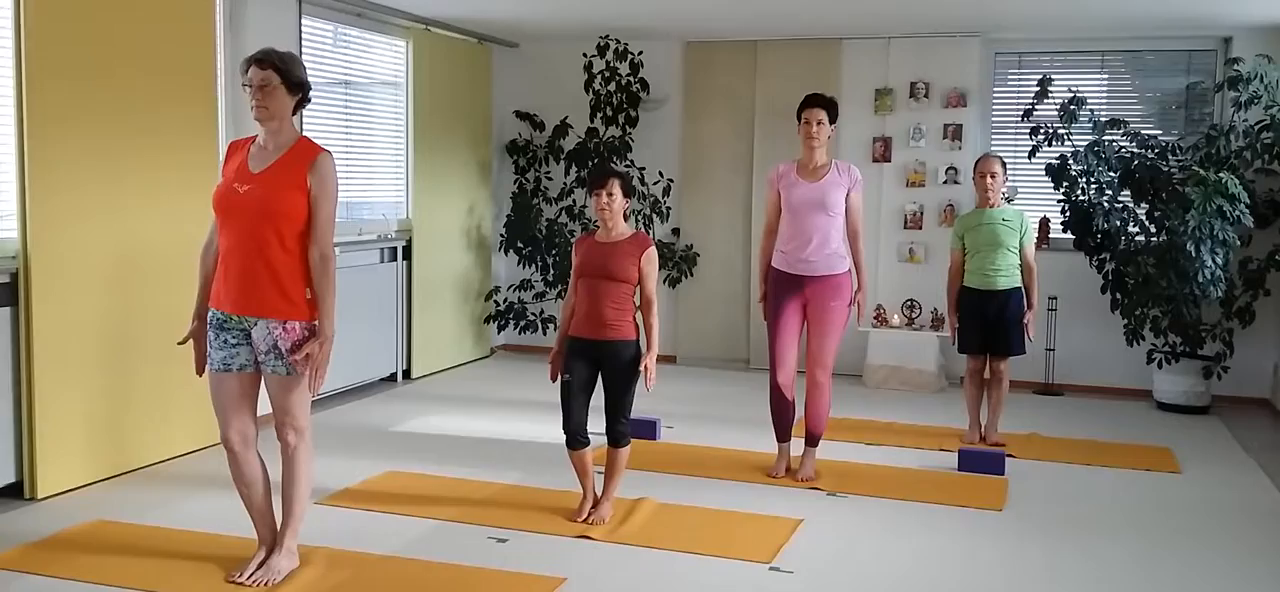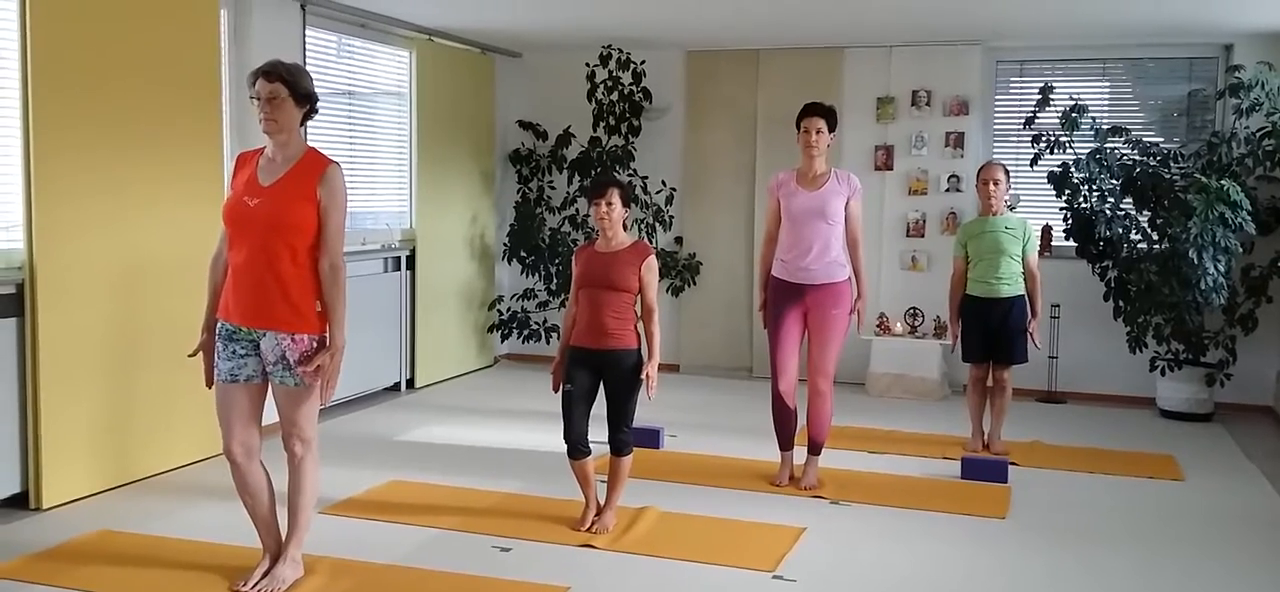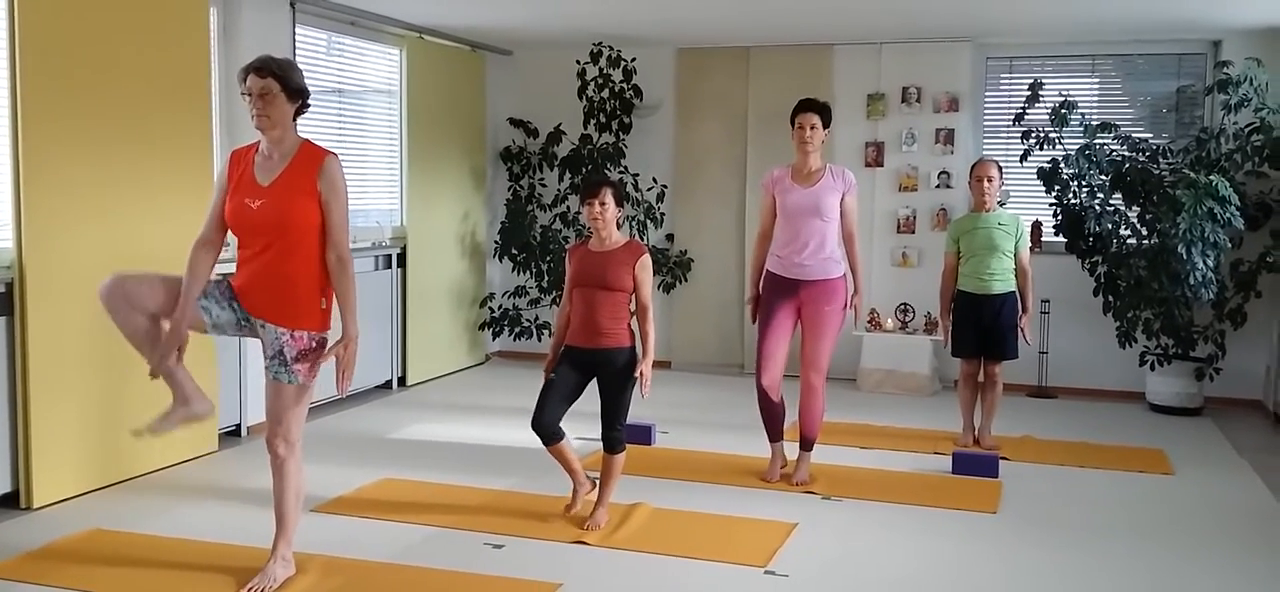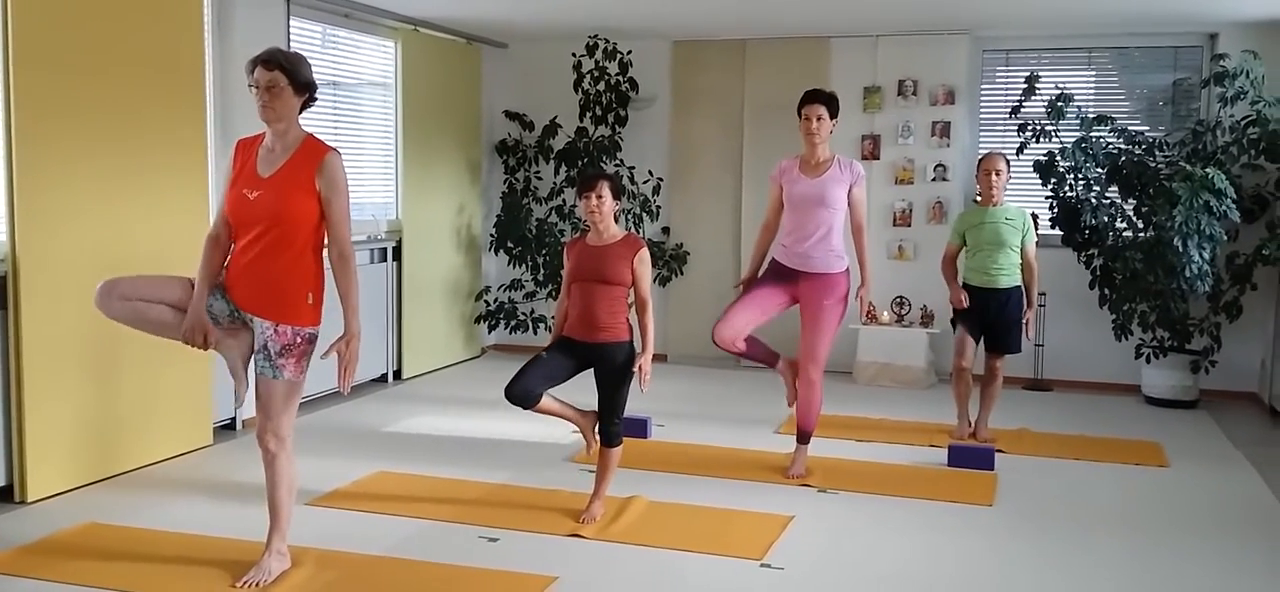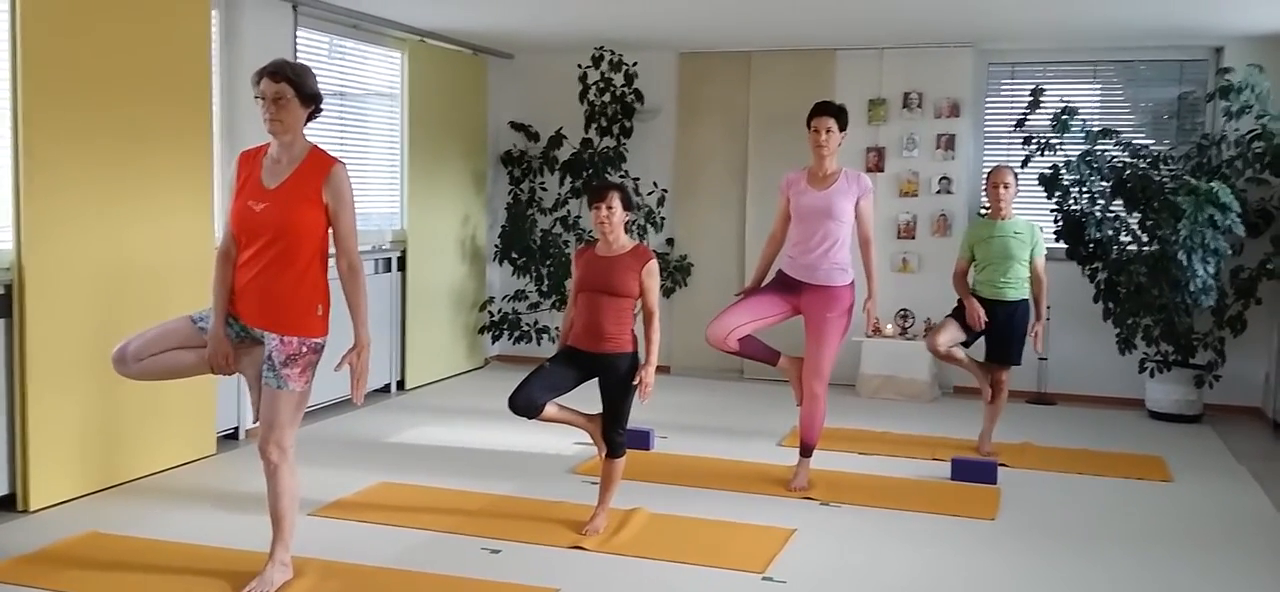
dt=1s
person 1, frame 1
left shoulder: (315, 162)
right shoulder: (234, 153)
left elbow: (321, 250)
right elbow: (215, 239)
left wrist: (326, 330)
right wrist: (199, 315)
left hip: (286, 318)
right hip: (228, 316)
left knee: (291, 433)
right knee: (234, 436)
left ankle: (287, 547)
right ankle: (265, 540)
person 1, frame 2
left shoulder: (324, 174)
right shoulder: (242, 165)
left elbow: (331, 262)
right elbow: (225, 252)
left wrist: (336, 341)
right wrist: (208, 327)
left hip: (295, 330)
right hip: (237, 328)
left knee: (298, 444)
right knee: (237, 448)
right ankle: (270, 549)
person 1, frame 3
left shoulder: (322, 166)
right shoulder: (236, 163)
left elbow: (339, 254)
right elbow: (207, 245)
left wrist: (350, 331)
right wrist: (178, 319)
left hip: (296, 319)
right hip: (241, 302)
left knee: (282, 440)
right knee: (118, 292)
right ankle: (188, 395)
person 1, frame 4
left shoulder: (323, 161)
right shoulder: (242, 152)
left elbow: (341, 250)
right elbow: (220, 234)
left wrist: (352, 329)
right wrist: (197, 305)
left hip: (288, 312)
right hip: (234, 296)
left knee: (273, 435)
right knee: (110, 296)
right ankle: (230, 341)
person 1, frame 5
left shoulder: (328, 173)
right shoulder: (245, 163)
left elbow: (349, 261)
right elbow: (228, 249)
left wrist: (362, 340)
right wrist: (217, 326)
left hip: (295, 326)
right hip: (240, 315)
left knee: (274, 447)
right knee: (127, 359)
right ankle: (243, 360)
person 2, frame 1
left shoulder: (847, 175)
right shoulder: (781, 174)
left elbow: (854, 233)
right elbow: (770, 231)
left wrist: (862, 284)
right wrist: (761, 281)
left hip: (831, 281)
right hip: (785, 279)
left knee: (819, 372)
right knee: (780, 371)
left ankle: (809, 454)
right ankle: (783, 451)
person 2, frame 2
left shoulder: (847, 184)
right shoulder: (781, 183)
left elbow: (854, 240)
right elbow: (770, 239)
left wrist: (862, 291)
right wrist: (762, 290)
left hip: (831, 289)
right hip: (786, 287)
left knee: (821, 381)
right knee: (782, 380)
left ankle: (812, 463)
right ankle: (786, 460)
person 2, frame 3
left shoulder: (842, 180)
right shoulder: (775, 179)
left elbow: (849, 236)
right elbow: (764, 235)
left wrist: (858, 287)
right wrist: (753, 286)
left hip: (826, 285)
right hip: (780, 283)
left knee: (814, 377)
right knee: (767, 375)
left ankle: (804, 459)
right ankle: (776, 452)
person 2, frame 4
left shoulder: (850, 171)
right shoulder: (784, 170)
left elbow: (859, 227)
right elbow: (770, 224)
left wrist: (866, 280)
right wrist: (751, 272)
left hip: (828, 278)
right hip: (782, 271)
left knee: (813, 370)
right knee: (724, 333)
left ankle: (800, 452)
right ankle: (784, 366)
person 2, frame 5
left shoulder: (858, 183)
right shoulder: (792, 182)
left elbow: (866, 240)
right elbow: (777, 236)
left wrist: (872, 294)
right wrist: (755, 282)
left hip: (833, 290)
right hip: (788, 282)
left knee: (815, 384)
right knee: (719, 332)
left ankle: (803, 464)
right ankle: (788, 364)
person 3, frame 1
left shoulder: (642, 246)
right shoulder: (582, 244)
left elbow: (649, 303)
right elbow: (572, 297)
left wrist: (652, 351)
right wrist: (559, 344)
left hip: (621, 346)
right hip: (580, 344)
left knee: (617, 425)
right knee: (572, 425)
left ankle: (607, 499)
right ankle: (588, 494)
person 3, frame 2
left shoulder: (642, 255)
right shoulder: (582, 254)
left elbow: (650, 311)
right elbow: (573, 307)
left wrist: (653, 359)
right wrist: (561, 355)
left hip: (623, 355)
right hip: (582, 354)
left knee: (619, 434)
right knee: (573, 435)
left ankle: (611, 508)
right ankle: (591, 503)
person 3, frame 3
left shoulder: (637, 254)
right shoulder: (575, 253)
left elbow: (645, 309)
right elbow: (566, 306)
left wrist: (647, 357)
right wrist: (553, 352)
left hip: (617, 354)
right hip: (576, 352)
left knee: (612, 431)
right knee: (543, 421)
left ankle: (602, 506)
right ankle: (581, 482)
person 3, frame 4
left shoulder: (634, 248)
right shoulder: (573, 247)
left elbow: (644, 303)
right elbow: (564, 299)
left wrist: (647, 352)
right wrist: (552, 344)
left hip: (615, 346)
right hip: (573, 342)
left knee: (612, 423)
right knee: (518, 391)
left ankle: (598, 499)
right ankle: (582, 418)
person 3, frame 5
left shoulder: (643, 259)
right shoulder: (582, 256)
left elbow: (652, 315)
right elbow: (572, 308)
left wrist: (650, 364)
right wrist: (558, 352)
left hip: (619, 357)
right hip: (578, 352)
left knee: (614, 435)
right knee: (522, 401)
left ankle: (602, 511)
right ankle: (589, 423)
person 4, frame 1
left shoulder: (1019, 219)
right shoulder: (963, 222)
left elbow: (1028, 265)
right elbow: (956, 269)
left wrist: (1031, 307)
right wrist: (952, 309)
left hip: (1008, 296)
right hip: (972, 296)
left knee: (999, 367)
right knee: (974, 365)
left ankle: (992, 427)
right ankle: (973, 425)
person 4, frame 2
left shoulder: (1022, 227)
right shoulder: (967, 230)
left elbow: (1032, 273)
right elbow: (958, 276)
left wrist: (1035, 315)
right wrist: (953, 317)
left hip: (1011, 304)
right hip: (975, 304)
left knee: (1002, 375)
right knee: (977, 373)
left ankle: (995, 435)
right ankle: (976, 433)
person 4, frame 3
left shoulder: (1015, 224)
right shoulder: (958, 226)
left elbow: (1024, 270)
right elbow: (949, 272)
left wrist: (1026, 311)
right wrist: (944, 312)
left hip: (1003, 301)
right hip: (967, 300)
left knee: (993, 370)
right knee: (968, 369)
left ankle: (985, 430)
right ankle: (967, 428)
person 4, frame 4
left shoulder: (1022, 217)
right shoulder: (965, 217)
left elbow: (1029, 264)
right elbow: (948, 258)
left wrist: (1031, 305)
right wrist: (953, 287)
left hip: (1008, 295)
right hip: (972, 294)
left knee: (995, 365)
right knee: (962, 363)
left ankle: (982, 423)
right ankle: (963, 419)
person 4, frame 5
left shoulder: (1031, 231)
right shoulder: (974, 230)
left elbow: (1039, 278)
right elbow: (959, 274)
left wrist: (1040, 318)
right wrist: (969, 301)
left hip: (1014, 307)
right hip: (979, 303)
left knee: (1001, 377)
right knee: (935, 342)
left ankle: (986, 436)
right ankle: (978, 371)
